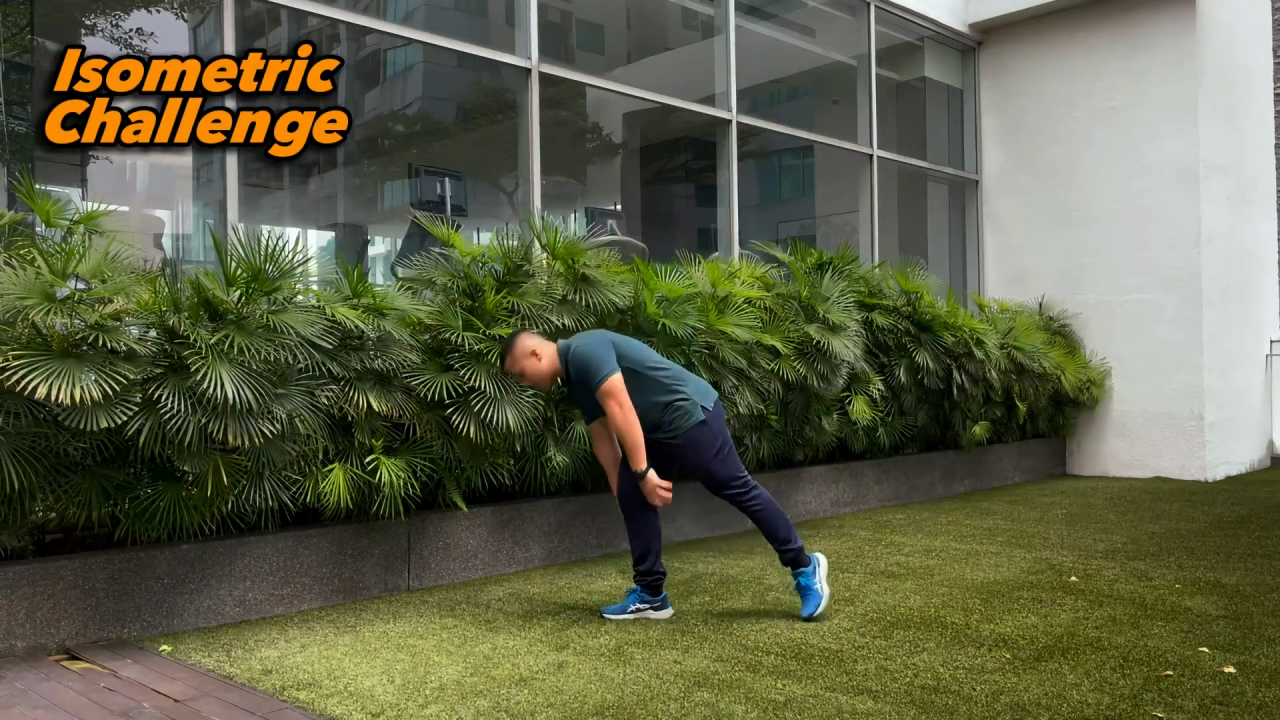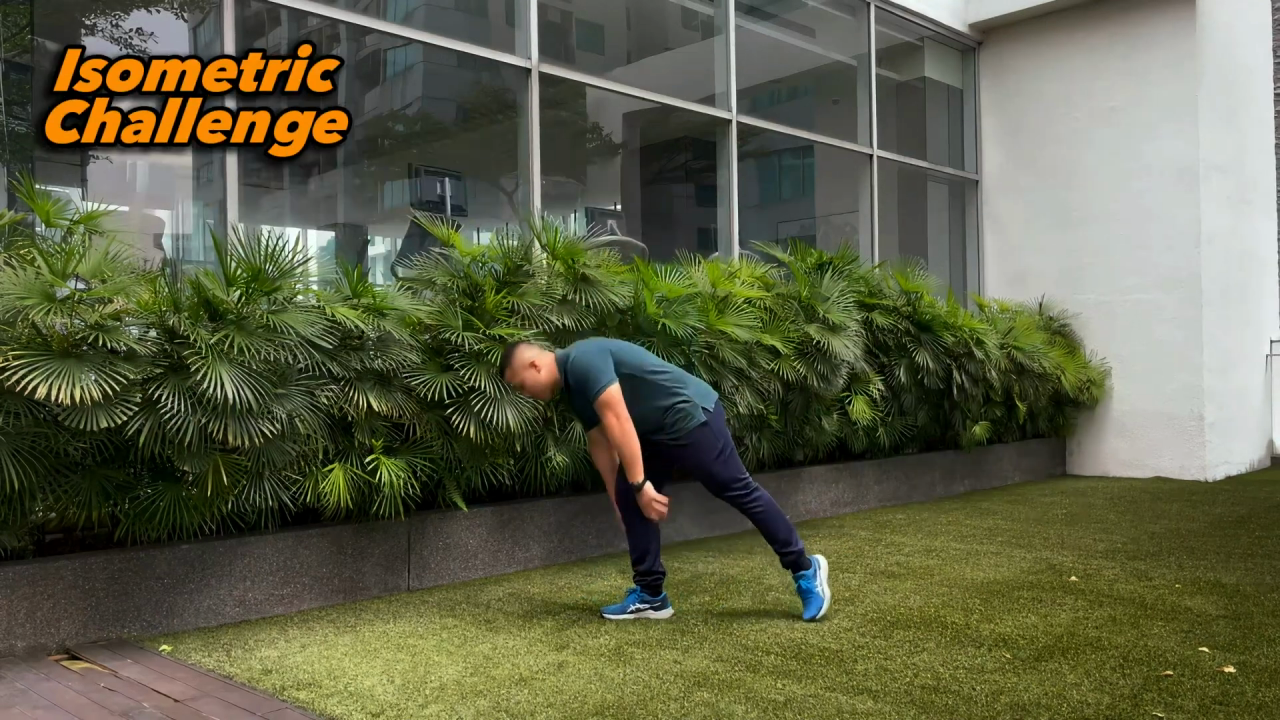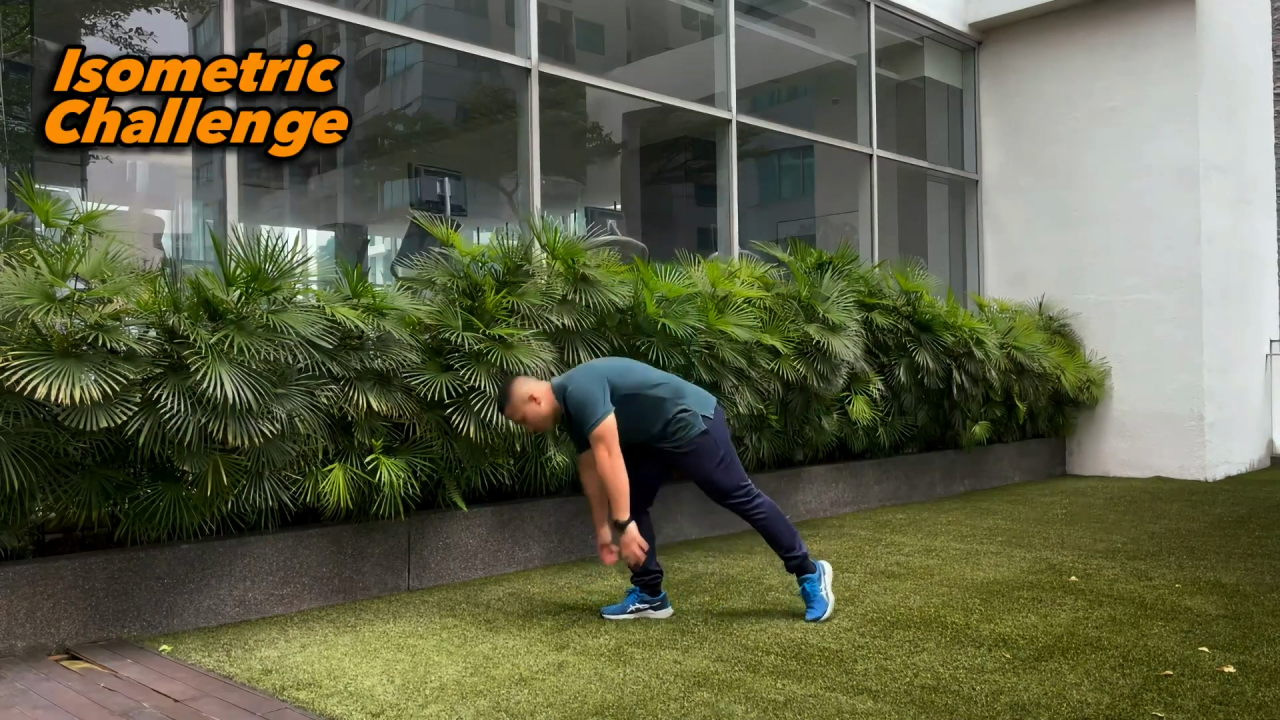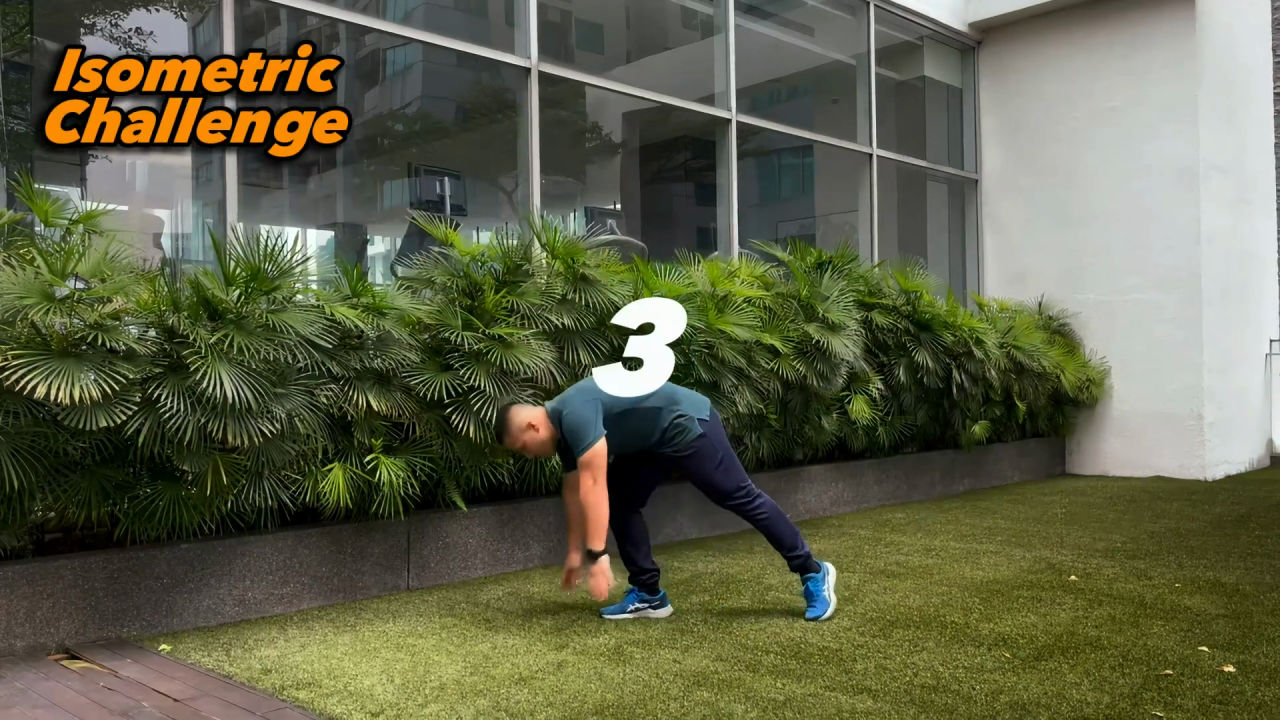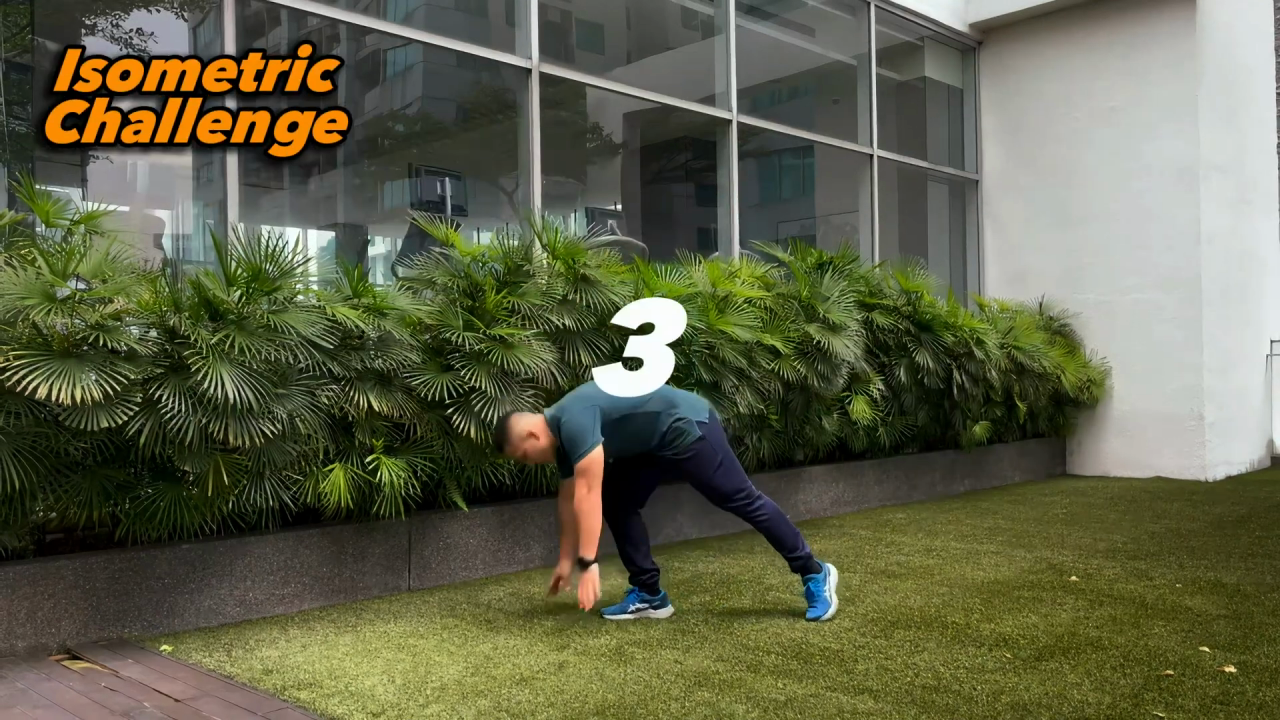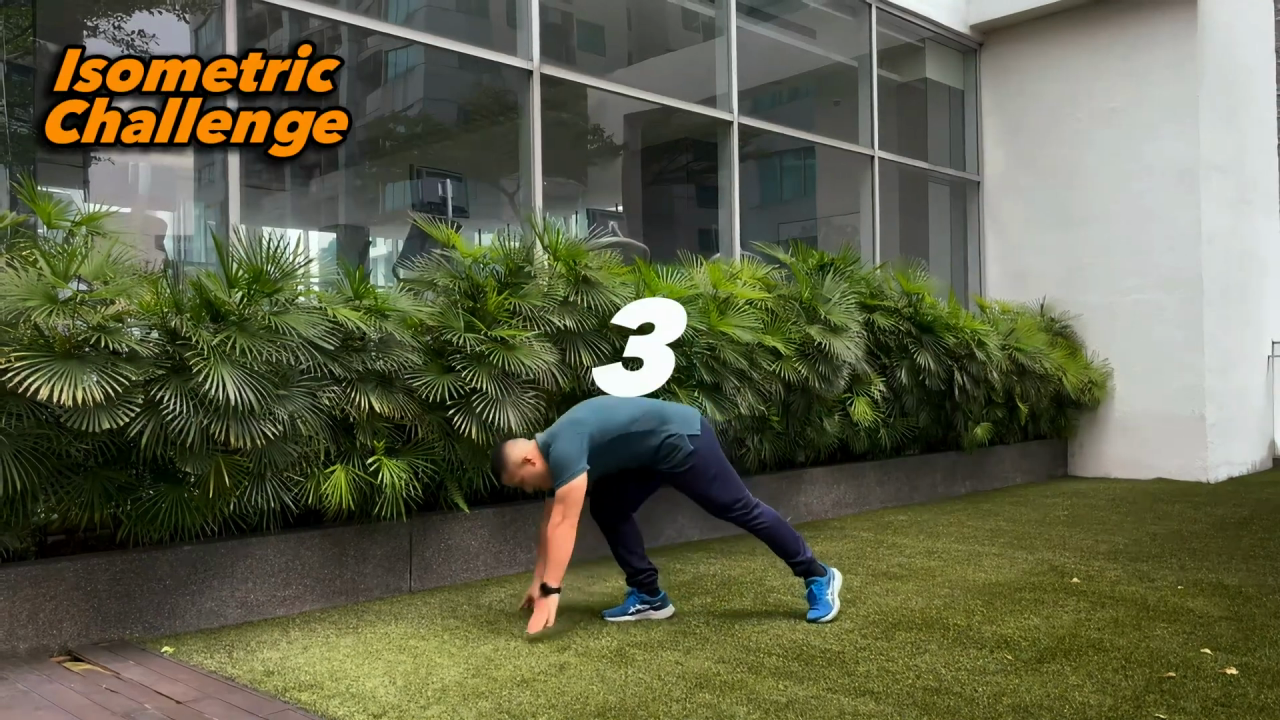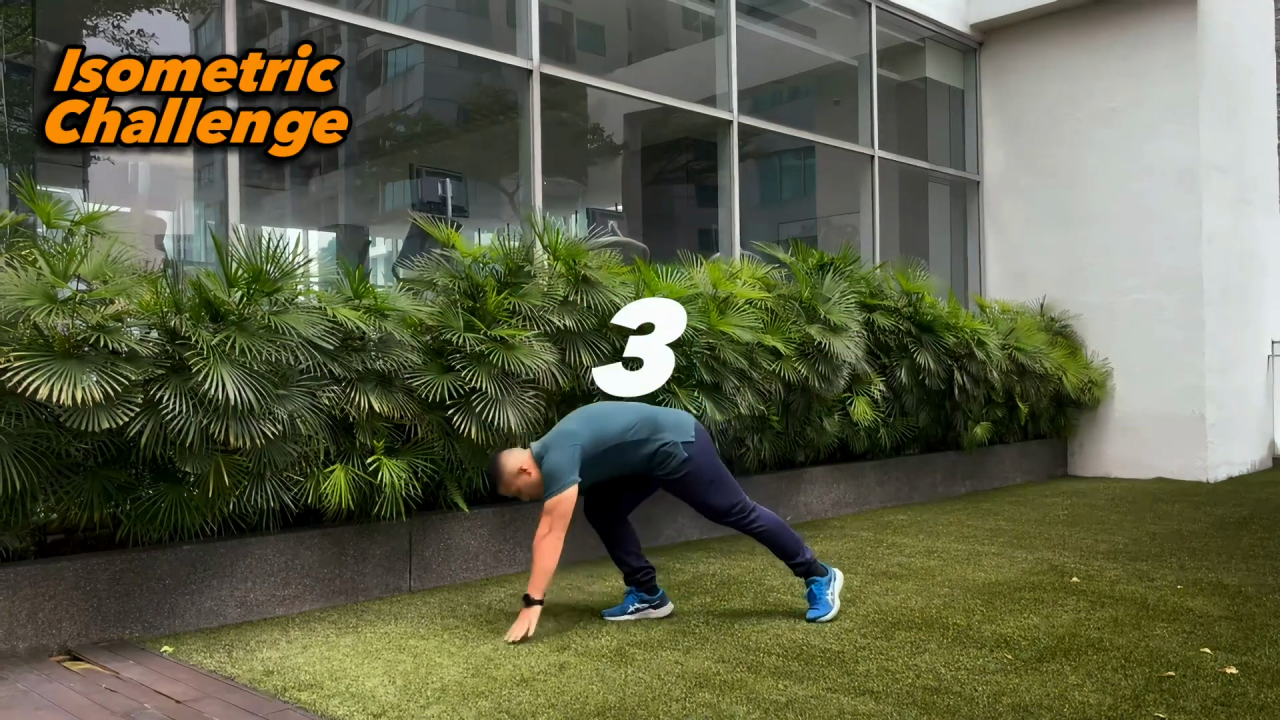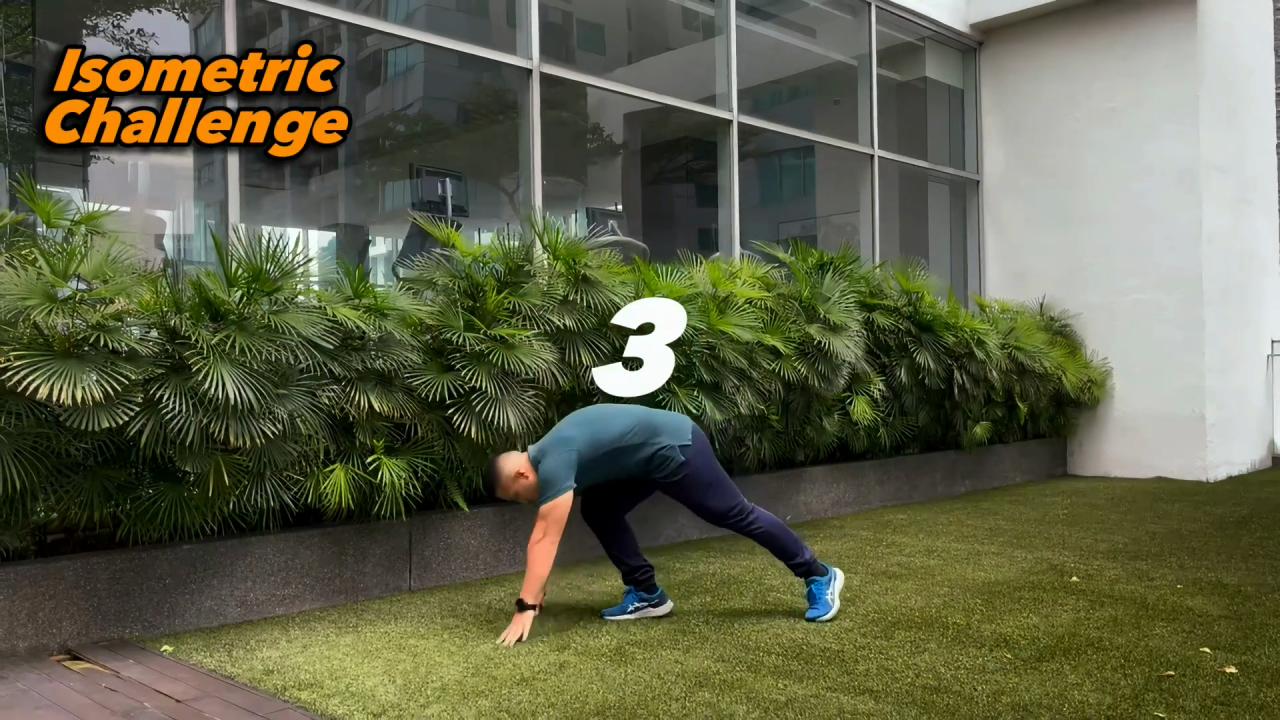
dt=0.1s
person 1, frame 1
left shoulder: (586, 350)
right shoulder: (573, 380)
left elbow: (620, 411)
right elbow: (602, 435)
left wrist: (643, 472)
right wrist: (621, 487)
left hip: (691, 413)
left knee: (737, 489)
right knee: (634, 501)
left ankle: (804, 566)
right ankle: (651, 595)
person 1, frame 2
left shoulder: (583, 362)
right shoulder: (570, 385)
left elbow: (618, 423)
right elbow: (599, 443)
left wrist: (640, 486)
right wrist: (619, 496)
left hip: (691, 412)
left knee: (738, 489)
right knee: (630, 501)
left ankle: (806, 569)
right ankle: (650, 595)
person 1, frame 3
left shoulder: (581, 392)
right shoulder: (570, 410)
left elbow: (610, 457)
right elbow: (591, 469)
left wrist: (624, 524)
right wrist: (605, 528)
left hip: (691, 421)
left knee: (740, 497)
right knee: (629, 506)
left ankle: (810, 573)
right ankle: (650, 595)
person 1, frame 4
left shoulder: (575, 415)
right shoulder: (563, 430)
left elbow: (593, 486)
right elbow: (574, 492)
left wrist: (597, 556)
right wrist: (575, 553)
left hip: (687, 423)
left knee: (743, 499)
right knee: (621, 502)
left ankle: (814, 573)
right ankle: (649, 594)
person 1, frame 5
left shoulder: (574, 422)
right shoulder: (562, 433)
left elbow: (588, 493)
right elbow: (570, 499)
left wrist: (587, 564)
right wrist: (565, 560)
left hip: (687, 426)
left knee: (743, 501)
right knee: (618, 503)
left ankle: (815, 574)
right ankle: (649, 594)
person 1, frame 6
left shoulder: (565, 446)
right shoulder: (555, 447)
left elbow: (564, 522)
right elbow: (556, 521)
left wrist: (549, 592)
right wrist: (543, 580)
left hip: (681, 438)
right hip: (652, 448)
left knee: (741, 508)
right knee: (607, 509)
left ankle: (819, 578)
right ankle: (649, 596)
person 1, frame 7
left shoulder: (557, 457)
right shoulder: (551, 454)
left elbow: (551, 532)
right elbow: (550, 531)
left wrist: (532, 604)
right wrist: (535, 593)
left hip: (676, 445)
right hip: (650, 453)
left knee: (738, 513)
right knee: (601, 510)
left ankle: (819, 577)
right ankle: (648, 594)
person 1, frame 8
left shoulder: (553, 463)
right shoulder: (548, 455)
left elbow: (545, 537)
right elbow: (549, 533)
left wrist: (525, 609)
right wrist: (537, 589)
left hip: (674, 446)
right hip: (653, 449)
left knee: (737, 514)
right knee: (597, 510)
left ankle: (820, 576)
right ankle: (645, 594)
